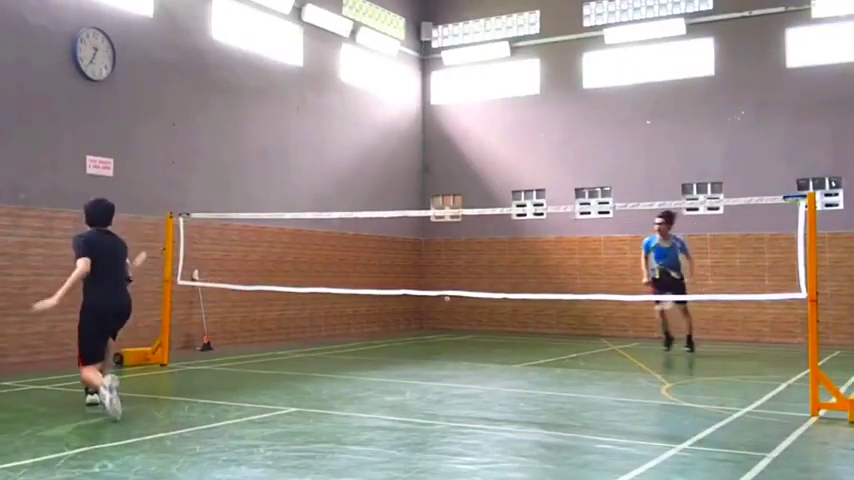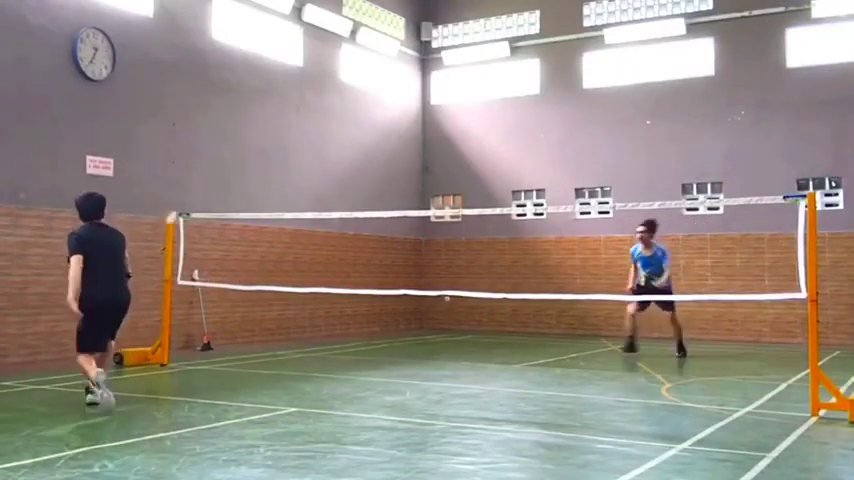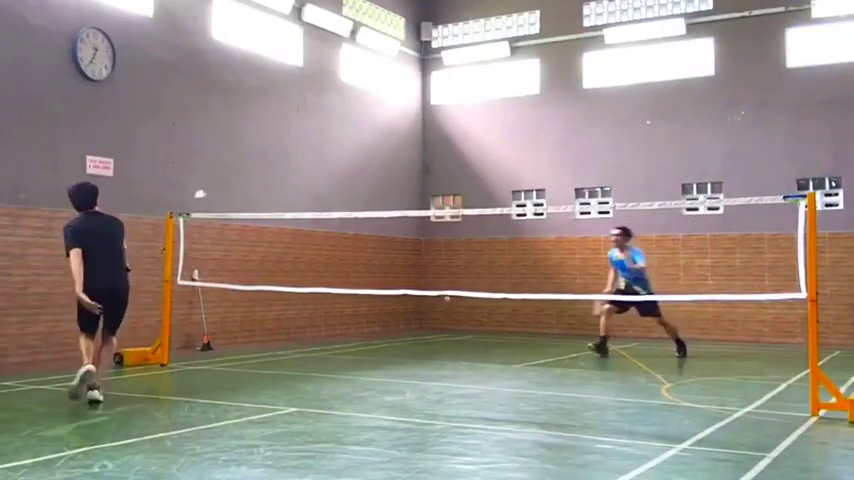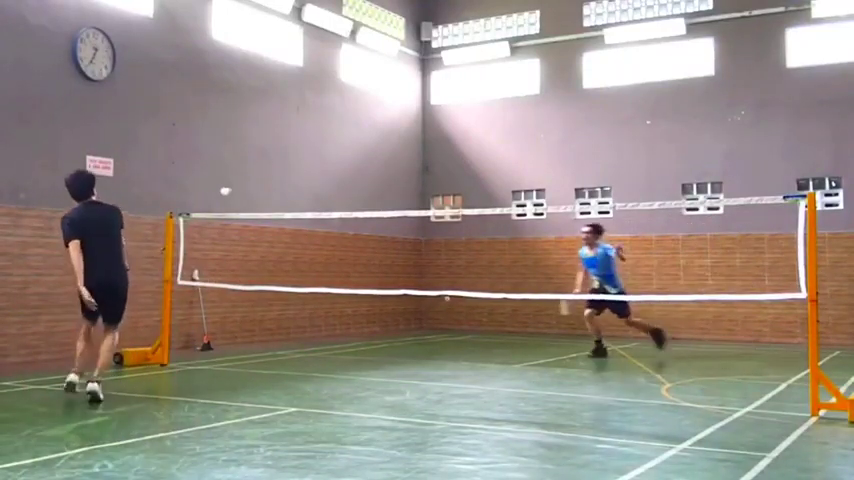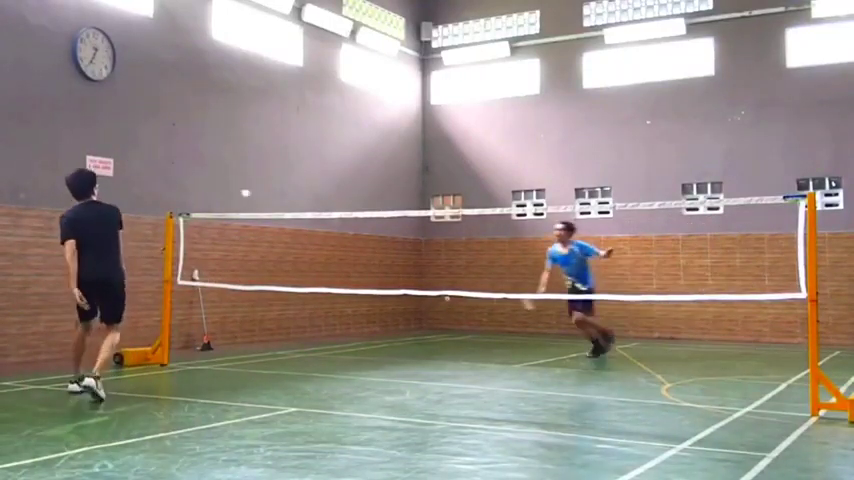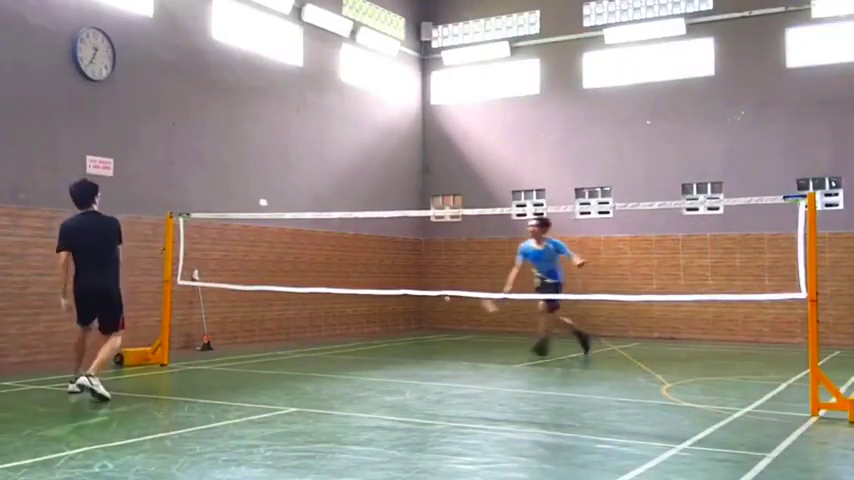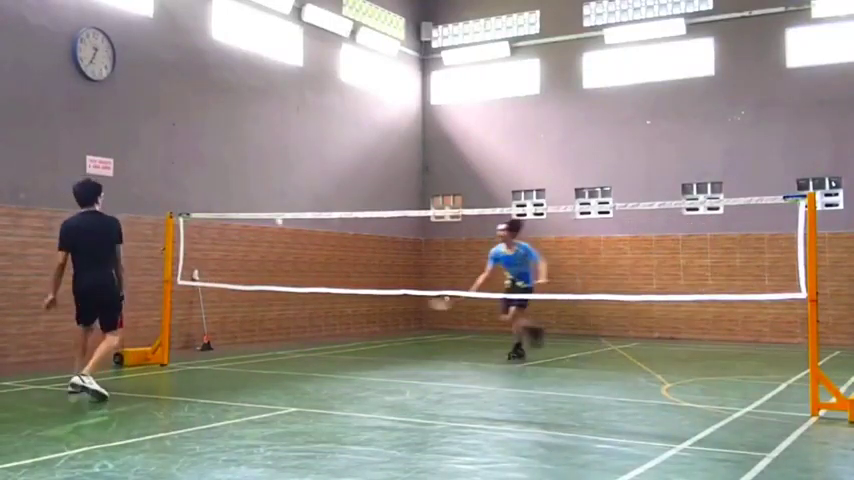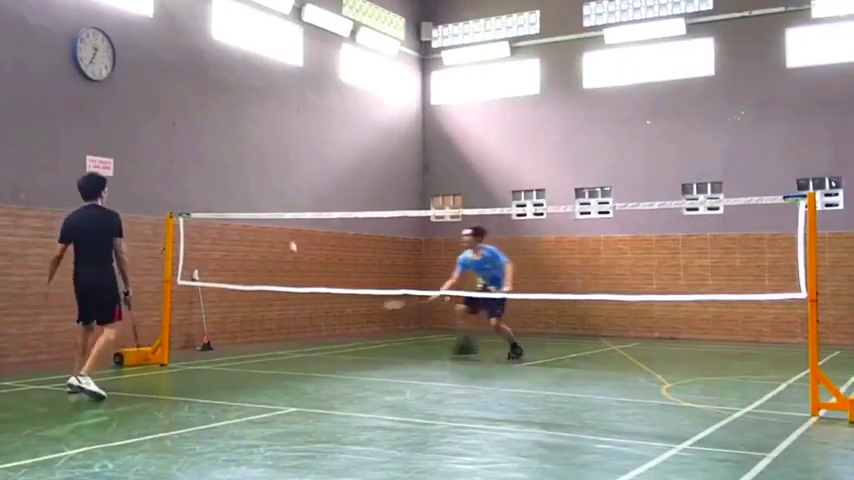
dt=0.1s
person 1, frame 1
left shoulder: (84, 240)
right shoulder: (119, 243)
left elbow: (83, 269)
left wrist: (57, 297)
right wrist: (133, 266)
left hip: (96, 307)
right hip: (122, 305)
left knee: (88, 368)
right knee: (103, 344)
left ankle: (103, 384)
person 1, frame 2
left shoulder: (77, 236)
right shoulder: (118, 236)
left elbow: (76, 266)
left wrist: (72, 298)
left hip: (93, 299)
right hip: (121, 298)
left knee: (84, 355)
right knee: (106, 342)
left ankle: (96, 379)
person 1, frame 3
left shoulder: (73, 227)
right shoulder: (115, 223)
left elbow: (76, 259)
left wrist: (79, 291)
left hip: (92, 289)
right hip: (119, 287)
left knee: (86, 335)
right knee: (109, 337)
left ankle: (87, 367)
right ankle: (94, 386)
person 1, frame 4
left shoulder: (70, 218)
right shoulder: (114, 212)
left elbow: (75, 251)
left wrist: (81, 286)
left hip: (92, 281)
right hip: (117, 279)
left knee: (87, 326)
right knee: (111, 330)
left ankle: (75, 374)
right ankle: (95, 380)
person 1, frame 5
left shoulder: (68, 217)
right shoulder: (112, 212)
left elbow: (71, 251)
left wrist: (74, 287)
left hip: (87, 279)
right hip: (113, 278)
left knee: (84, 327)
right knee: (113, 330)
left ankle: (76, 378)
right ankle: (93, 375)
person 1, frame 6
left shoulder: (68, 227)
right shoulder: (112, 224)
left elbow: (64, 262)
left wrist: (63, 295)
left hip: (83, 287)
right hip: (108, 287)
left knee: (84, 329)
right knee: (114, 337)
left ankle: (76, 379)
right ankle: (91, 375)
person 1, frame 7
left shoulder: (68, 225)
right shoulder: (112, 223)
left elbow: (61, 262)
right elbow: (118, 262)
left wrist: (53, 292)
right wrist: (121, 291)
left hip: (82, 285)
right hip: (105, 285)
left knee: (85, 328)
right knee: (112, 336)
right ankle: (86, 374)
person 1, frame 8
left shoulder: (71, 220)
right shoulder: (112, 217)
left elbow: (58, 255)
right elbow: (120, 254)
left wrist: (49, 282)
right wrist: (127, 287)
left hip: (82, 280)
right hip: (105, 279)
left knee: (86, 327)
right knee: (110, 329)
left ankle: (76, 376)
right ankle: (84, 374)
person 2, frame 1
left shoulder: (678, 241)
right shoulder: (649, 241)
left elbow: (689, 258)
right elbow: (644, 258)
left wrist: (691, 273)
right wrist: (645, 276)
left hip: (675, 278)
right hip: (657, 278)
left knee: (683, 309)
right knee: (660, 309)
left ankle: (689, 340)
right ankle: (667, 337)
person 2, frame 2
left shoulder: (660, 250)
right shoulder: (635, 250)
left elbow: (668, 270)
left wrist: (663, 281)
right wrist: (631, 283)
left hip: (662, 286)
right hip: (643, 286)
left knee: (672, 316)
right knee: (631, 311)
left ankle: (680, 346)
right ankle: (630, 343)
person 2, frame 3
left shoulder: (635, 252)
right shoulder: (612, 254)
left elbow: (643, 268)
left wrist: (634, 266)
right wrist: (609, 287)
left hip: (642, 291)
right hip: (623, 289)
left knee: (660, 320)
right knee: (605, 310)
left ankle: (679, 344)
right ankle: (602, 344)
person 2, frame 4
left shoulder: (605, 249)
right shoulder: (582, 252)
left elbow: (622, 260)
right elbow: (582, 271)
left wrist: (618, 254)
right wrist: (578, 287)
left hip: (614, 289)
right hip: (598, 289)
left knee: (628, 321)
right knee: (588, 314)
left ankle: (654, 332)
right ankle: (599, 347)
person 2, frame 5
left shoulder: (579, 247)
right shoulder: (553, 251)
left elbow: (601, 254)
right elbow: (547, 271)
left wrist: (606, 253)
right wrist: (542, 288)
left hip: (585, 287)
right hip: (572, 287)
left knee: (580, 318)
right knee: (577, 320)
left ankle: (606, 334)
right ankle: (597, 345)
person 2, frame 6
left shoulder: (553, 243)
right shoulder: (524, 247)
left elbow: (571, 255)
right elbow: (517, 267)
left wrist: (578, 261)
right wrist: (509, 285)
left hip: (553, 282)
right hip: (541, 283)
left knee: (542, 307)
right knee: (553, 316)
left ankle: (543, 343)
right ankle: (580, 334)
person 2, frame 7
left shoulder: (523, 248)
right shoulder: (496, 251)
left elbow: (540, 261)
right elbow: (486, 272)
left wrist: (542, 277)
right wrist: (473, 289)
left hip: (524, 286)
right hip: (511, 286)
left knee: (513, 314)
right knee: (506, 317)
left ankle: (518, 348)
right ankle: (533, 329)
person 2, frame 8
left shoulder: (490, 252)
right shoulder: (464, 258)
left elbow: (507, 265)
right elbow: (454, 279)
left wrist: (508, 285)
left hip: (497, 290)
right hip: (482, 290)
left knee: (495, 322)
right knee: (460, 309)
left ankle: (516, 348)
